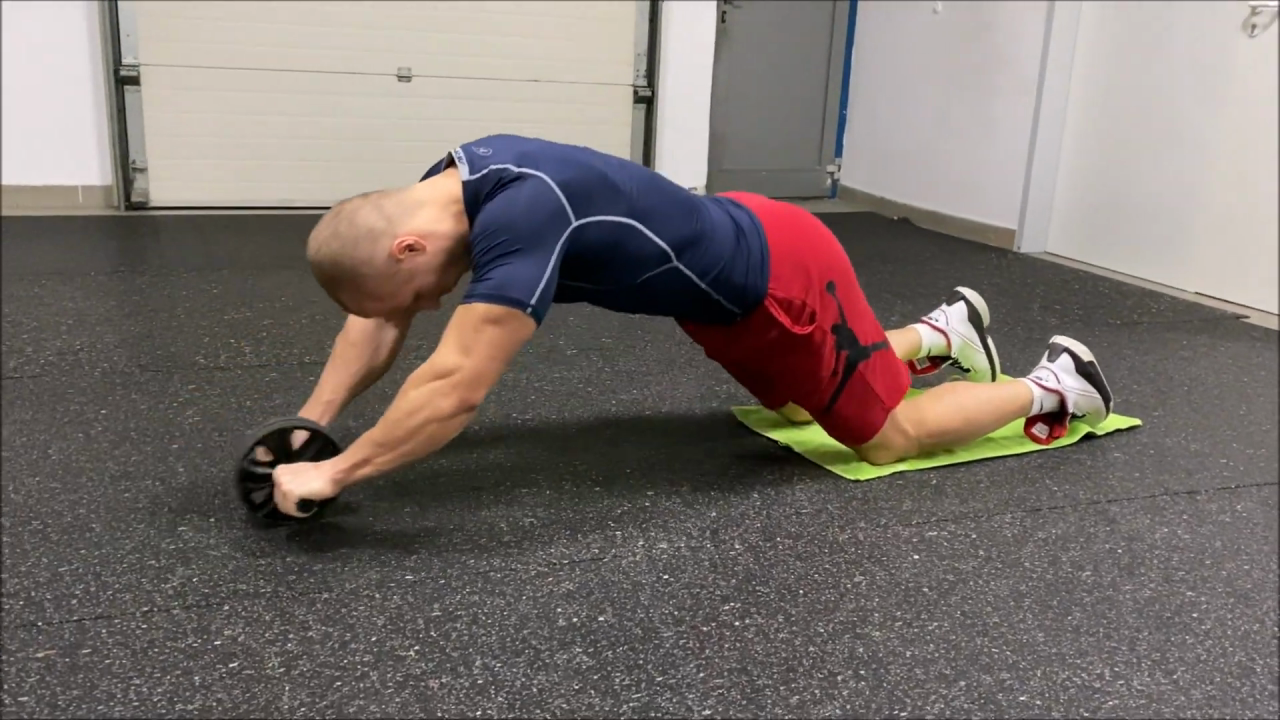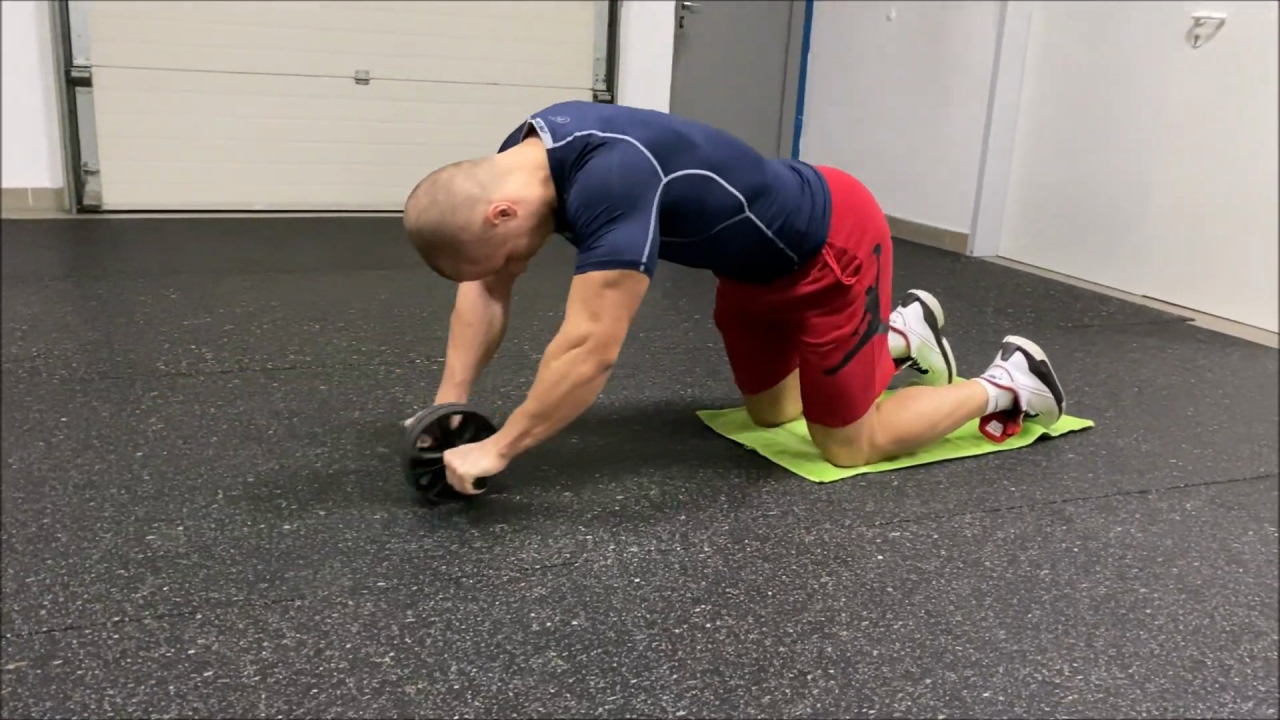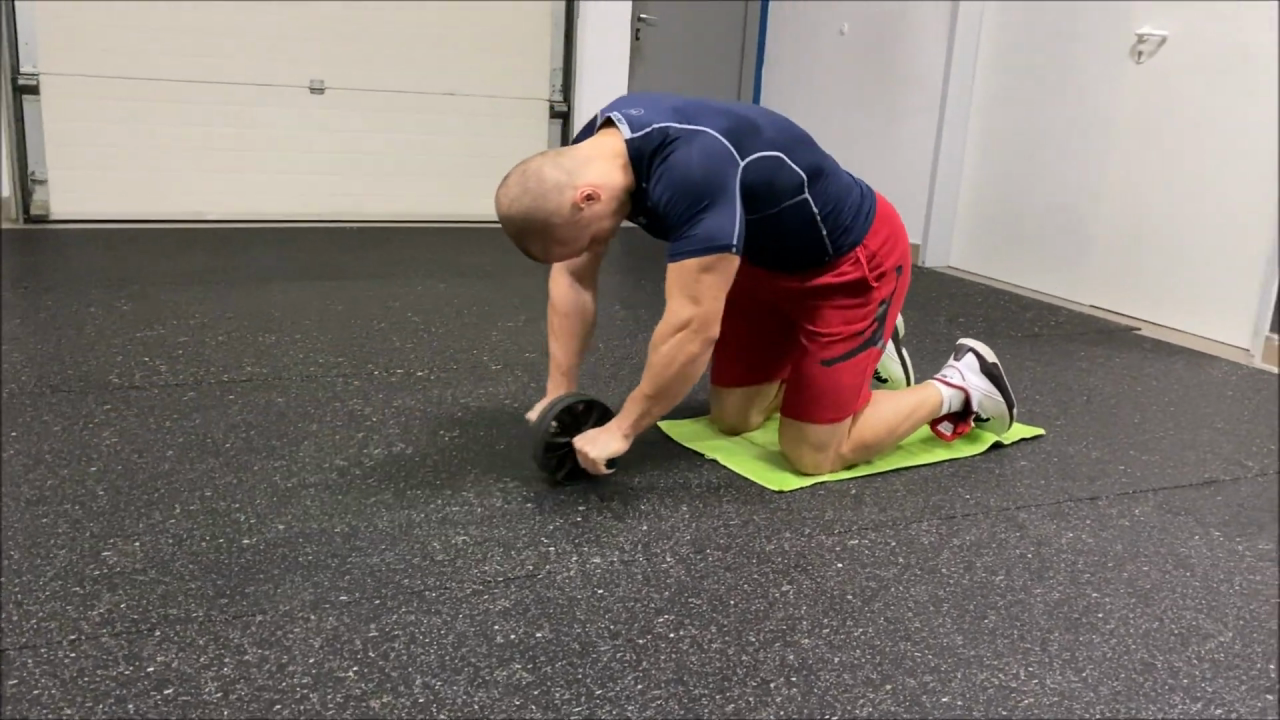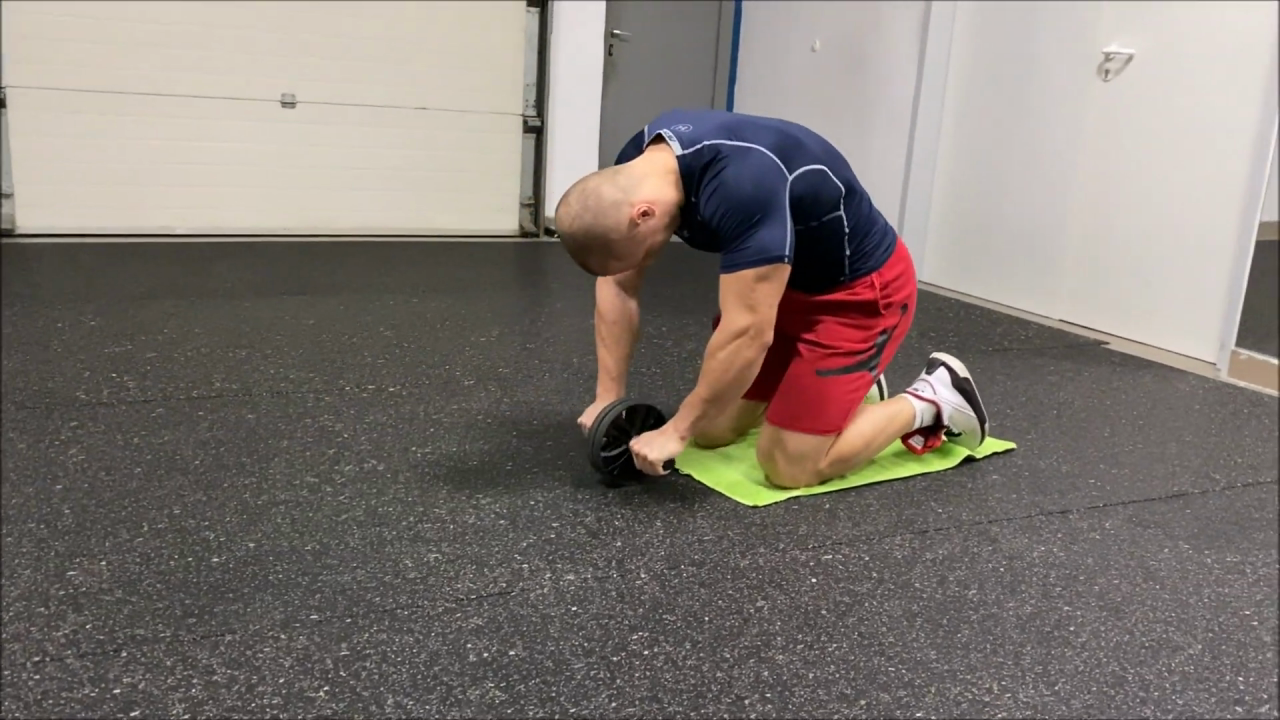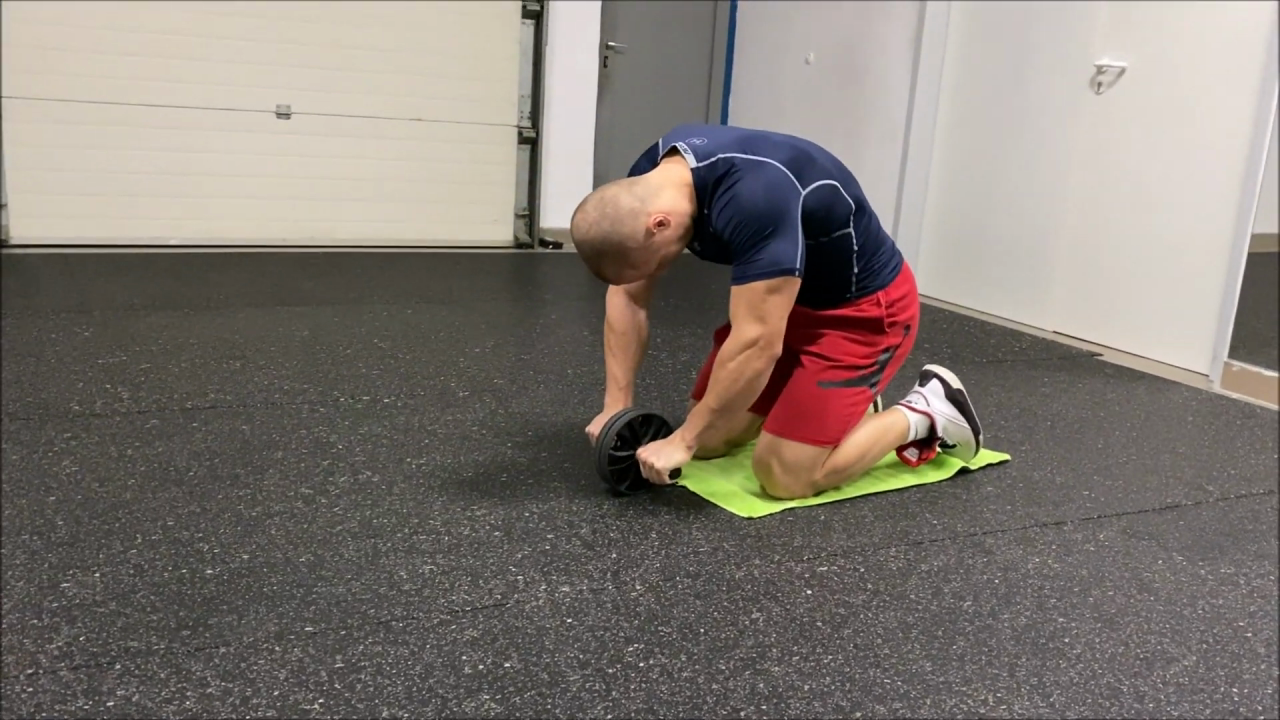
dt=0.4s
person 1, frame 1
left shoulder: (517, 217)
right shoulder: (447, 188)
left elbow: (456, 387)
right elbow: (378, 319)
left wrist: (334, 473)
right wrist: (314, 416)
left hip: (781, 277)
right hip: (736, 248)
left knee: (888, 436)
right knee: (795, 410)
left ankle: (1051, 386)
right ankle: (941, 333)
person 1, frame 2
left shoulder: (611, 182)
right shoulder: (520, 161)
left elbow: (590, 351)
right elbow: (484, 292)
left wrist: (496, 449)
right wrist: (449, 399)
left hip: (831, 243)
right hip: (764, 248)
left knee: (848, 443)
right knee: (771, 413)
left ankle: (1005, 385)
right ankle: (899, 334)
person 1, frame 3
left shoulder: (692, 169)
right shoulder: (589, 155)
left elbow: (693, 328)
right elbow: (572, 279)
left wrist: (620, 431)
right wrist: (558, 392)
left hip: (855, 257)
right hip: (776, 256)
left knee: (812, 454)
right knee: (732, 418)
left ankle: (957, 388)
right ankle: (865, 348)
person 1, frame 4
left shoulder: (742, 185)
right shoulder: (635, 169)
left elbow: (747, 333)
right elbow: (617, 289)
left wrist: (675, 432)
right wrist: (608, 397)
left hip: (861, 287)
right hip: (786, 281)
left knee: (789, 465)
right knee: (711, 431)
left ankle: (927, 402)
right ankle: (843, 372)
person 1, frame 5
left shoulder: (755, 198)
right shoulder: (648, 184)
left elbow: (757, 343)
right elbow: (627, 298)
left wrist: (681, 441)
right wrist: (616, 406)
left hip: (864, 307)
right hip: (786, 298)
left knee: (783, 474)
right knee: (709, 441)
left ankle: (922, 413)
right ankle: (836, 392)
